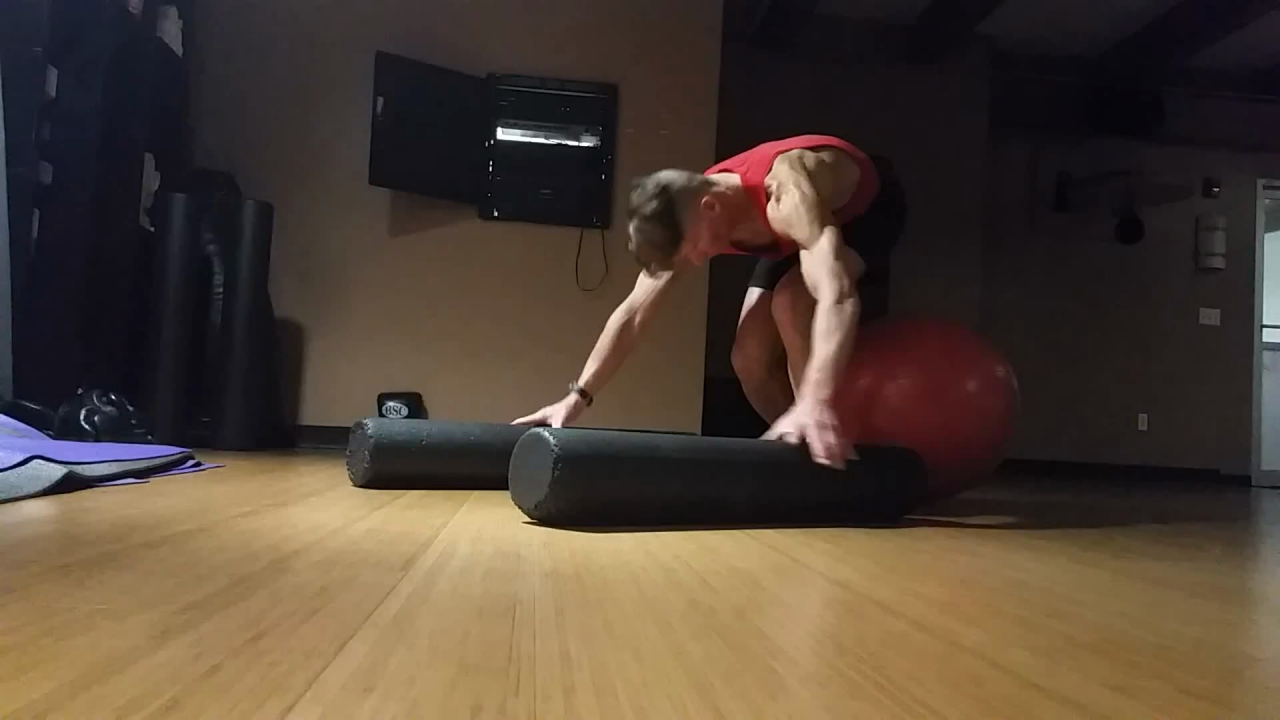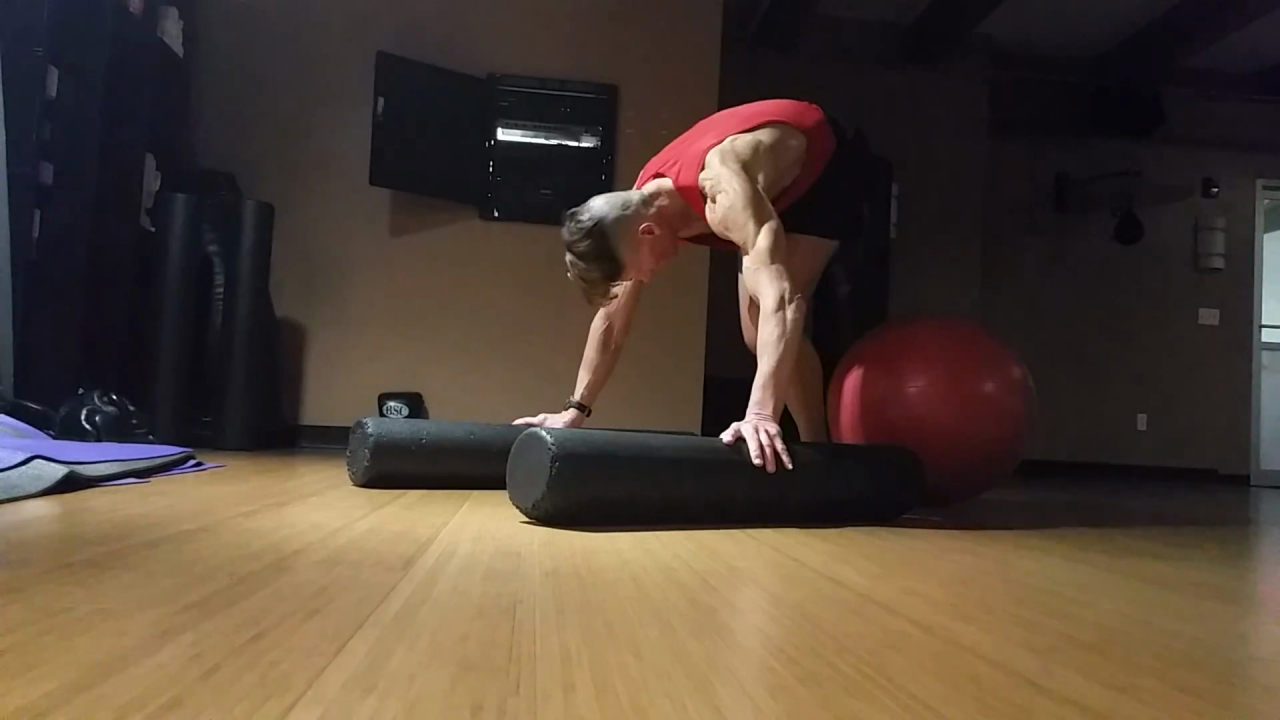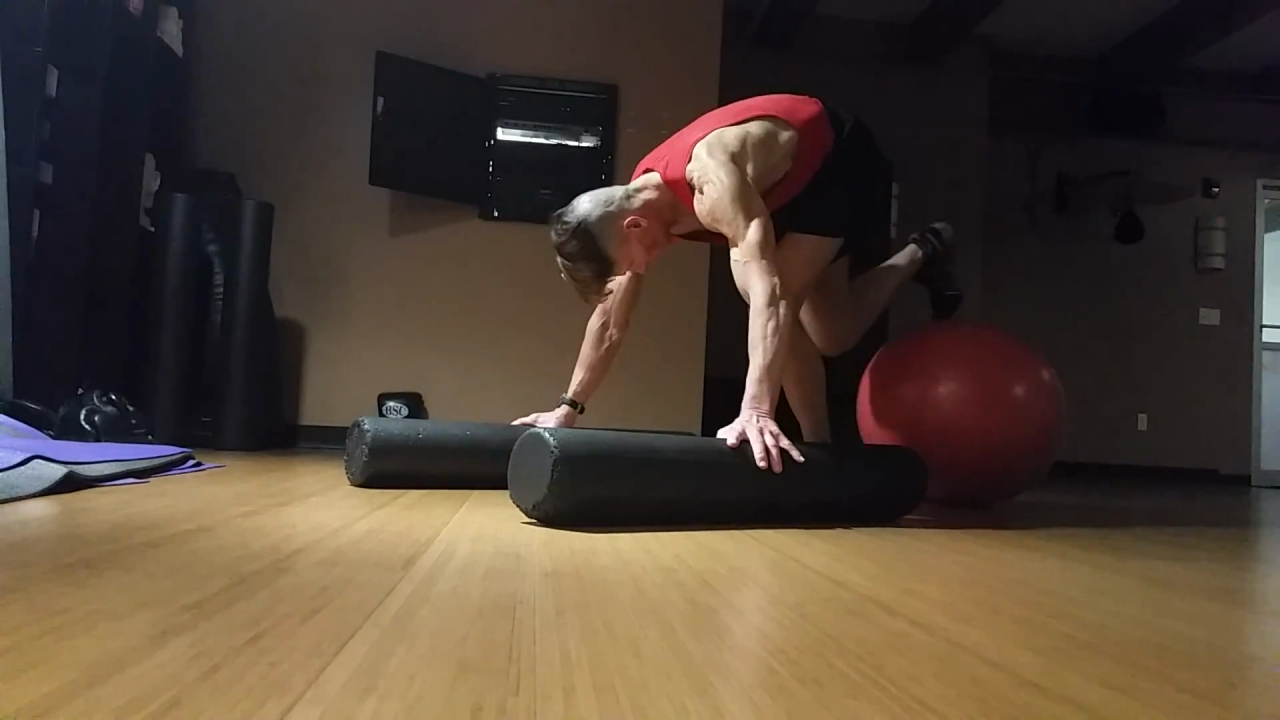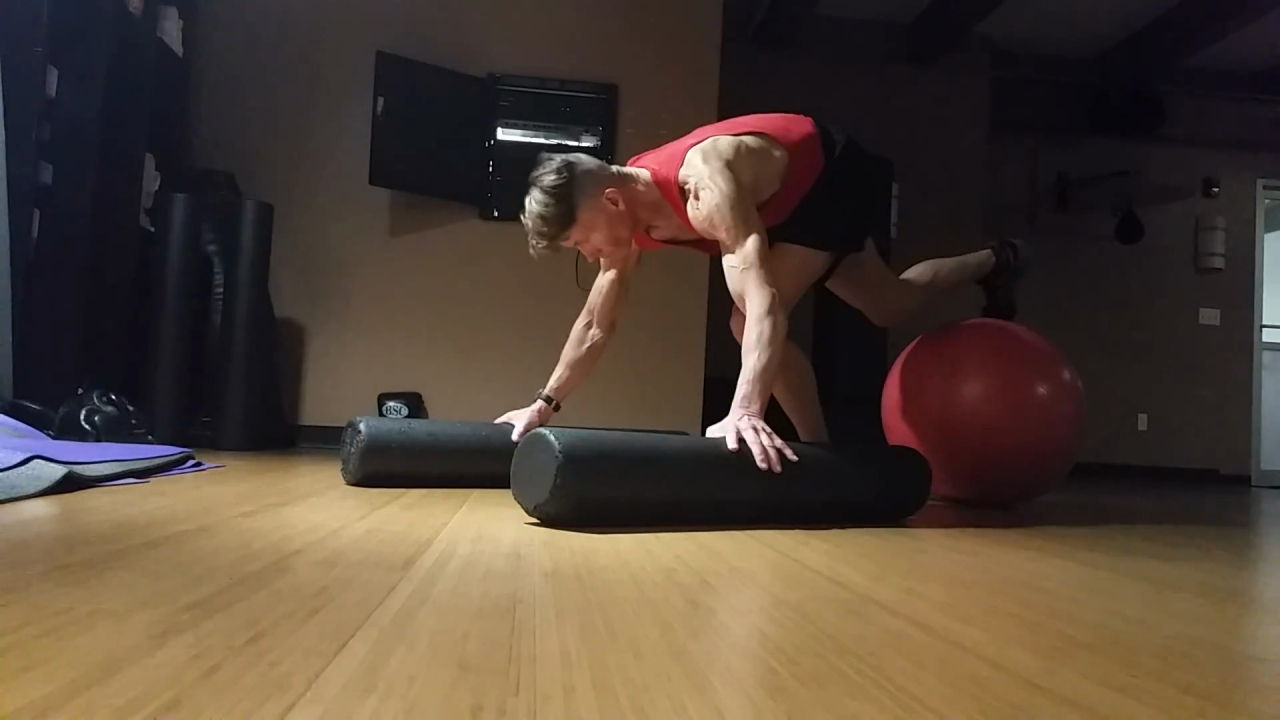
dt=0.7s
person 1, frame 1
left shoulder: (785, 196)
right shoulder: (687, 217)
left elbow: (837, 296)
right elbow: (632, 314)
left wrist: (813, 403)
right wrist: (576, 399)
left hip: (866, 210)
left knee: (791, 308)
right knee: (749, 358)
left ankle: (824, 450)
right ankle: (794, 450)
person 1, frame 2
left shoulder: (724, 195)
right shoulder: (639, 208)
left elbow: (782, 299)
right elbow: (612, 321)
left wrist: (761, 415)
right wrist: (575, 411)
left hip: (827, 163)
right hip: (779, 177)
left knee: (772, 317)
right knee: (760, 338)
person 1, frame 3
left shoulder: (710, 185)
right shoulder: (634, 203)
left elbow: (768, 292)
right elbow: (609, 320)
left wrist: (755, 411)
right wrist: (569, 407)
left hip: (836, 158)
right hip: (786, 181)
left knee: (772, 309)
right knee: (834, 336)
right ankle: (922, 255)
person 1, frame 4
left shoulder: (704, 189)
right shoulder: (628, 216)
left elbow: (762, 302)
right elbow: (596, 324)
left wrist: (745, 412)
right wrist: (545, 405)
left hip: (831, 175)
right hip: (785, 199)
left knee: (749, 320)
right knee: (889, 306)
right ankle: (991, 263)
